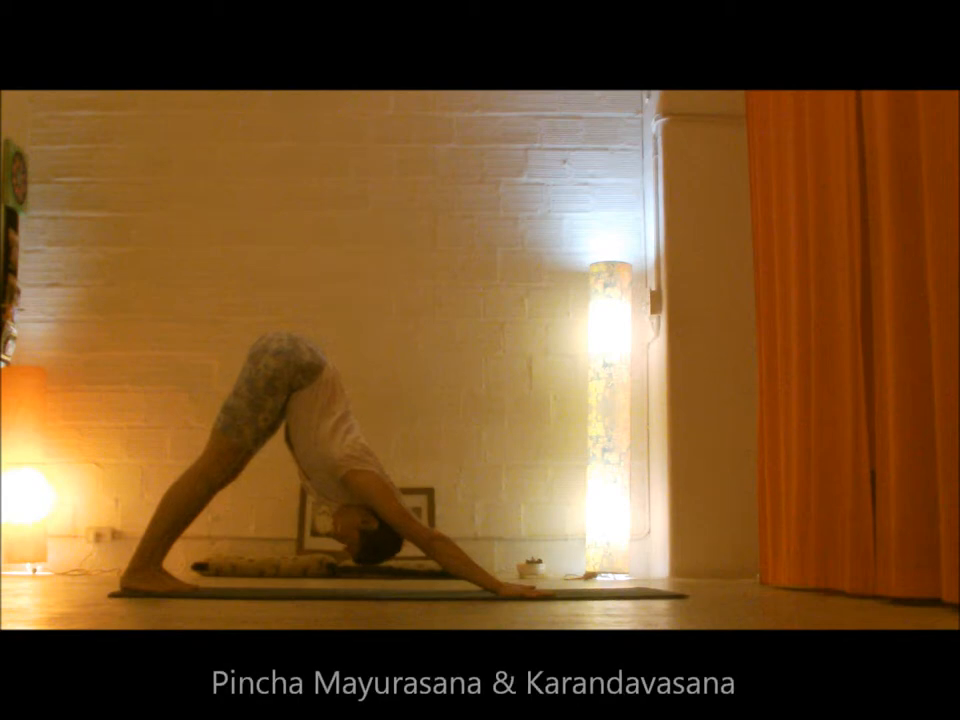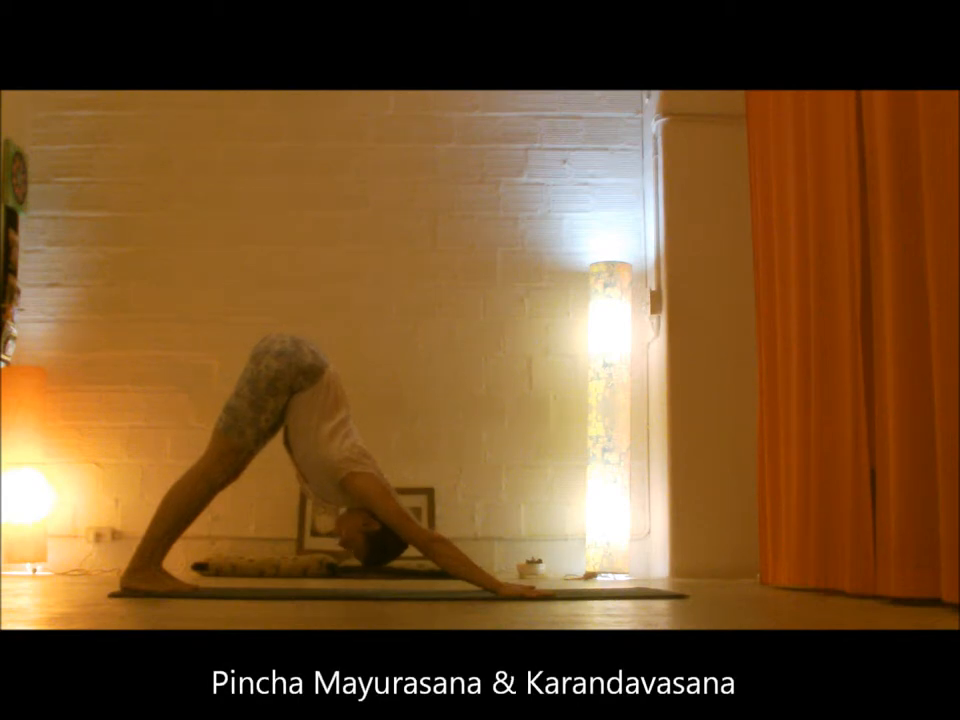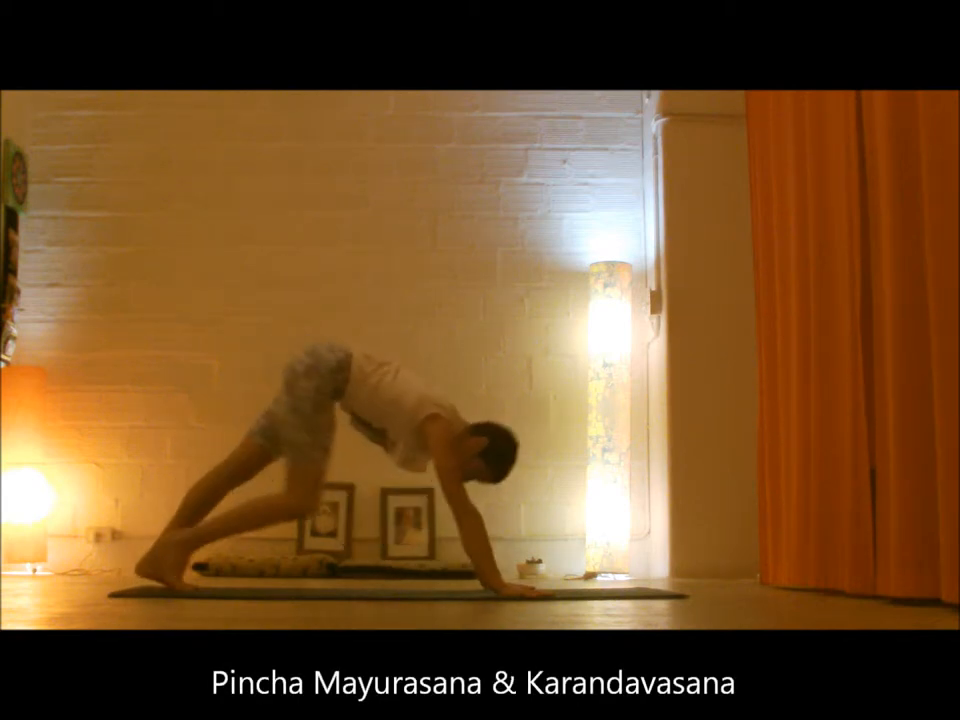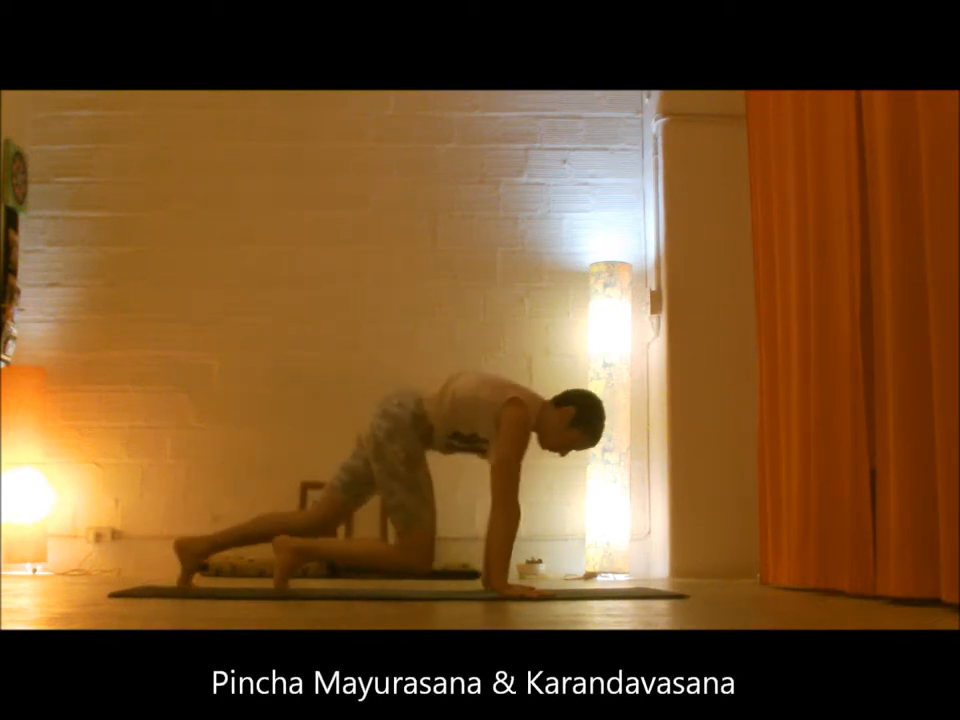
dt=0.7s
person 1, frame 1
right shoulder: (360, 482)
left elbow: (428, 539)
right elbow: (430, 539)
left hip: (291, 368)
right hip: (284, 359)
left knee: (225, 472)
right knee: (213, 467)
left ankle: (150, 567)
right ankle: (141, 568)
person 1, frame 2
left shoulder: (366, 489)
right shoulder: (360, 484)
left elbow: (428, 543)
right elbow: (429, 542)
left hip: (294, 369)
right hip: (285, 360)
left knee: (225, 473)
right knee: (214, 468)
left ankle: (149, 566)
right ankle: (140, 568)
person 1, frame 3
left shoulder: (450, 434)
right shoulder: (442, 431)
left elbow: (464, 512)
right elbow: (463, 511)
left wrist: (487, 575)
right wrist: (497, 582)
left hip: (323, 373)
right hip: (321, 370)
left knee: (237, 468)
right knee: (303, 501)
left ankle: (158, 558)
right ankle: (177, 543)
person 1, frame 4
left shoulder: (514, 416)
right shoulder: (520, 414)
left elbow: (501, 506)
right elbow: (506, 505)
left wrist: (491, 575)
right wrist: (499, 582)
left hip: (394, 422)
right hip: (401, 428)
left knee: (317, 521)
right knee: (417, 559)
left ankle: (200, 546)
right ankle: (298, 549)
